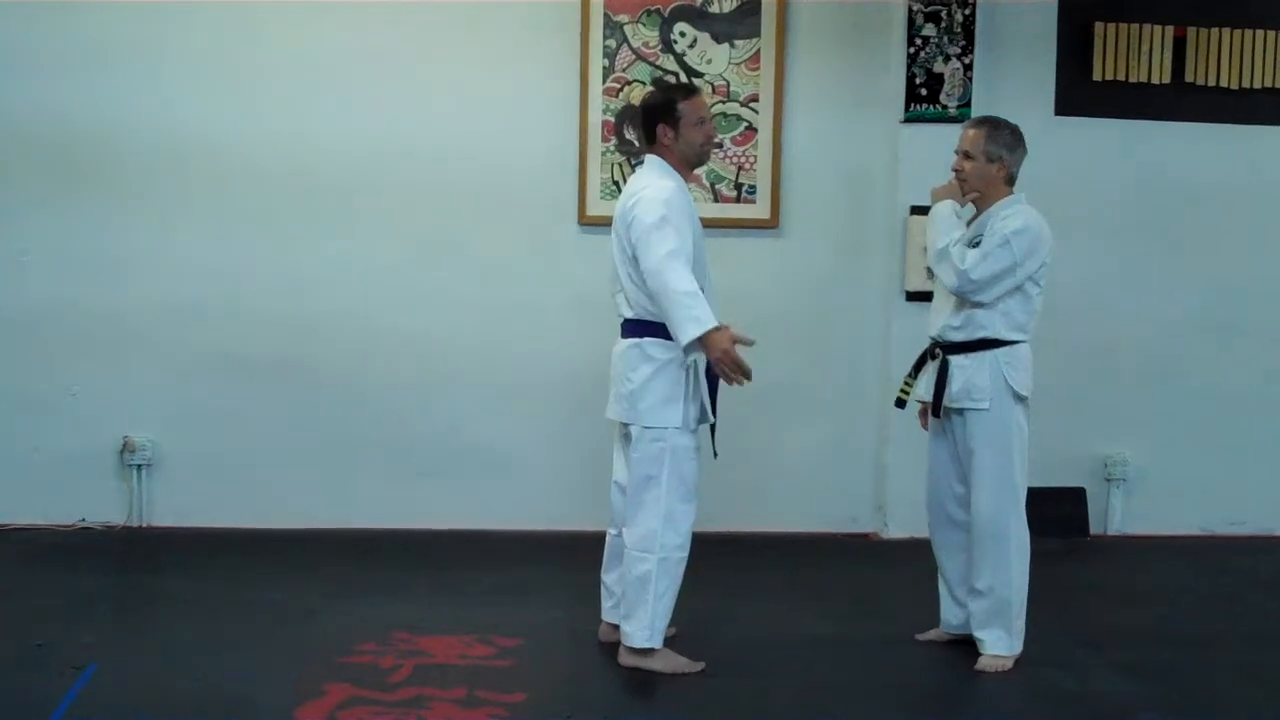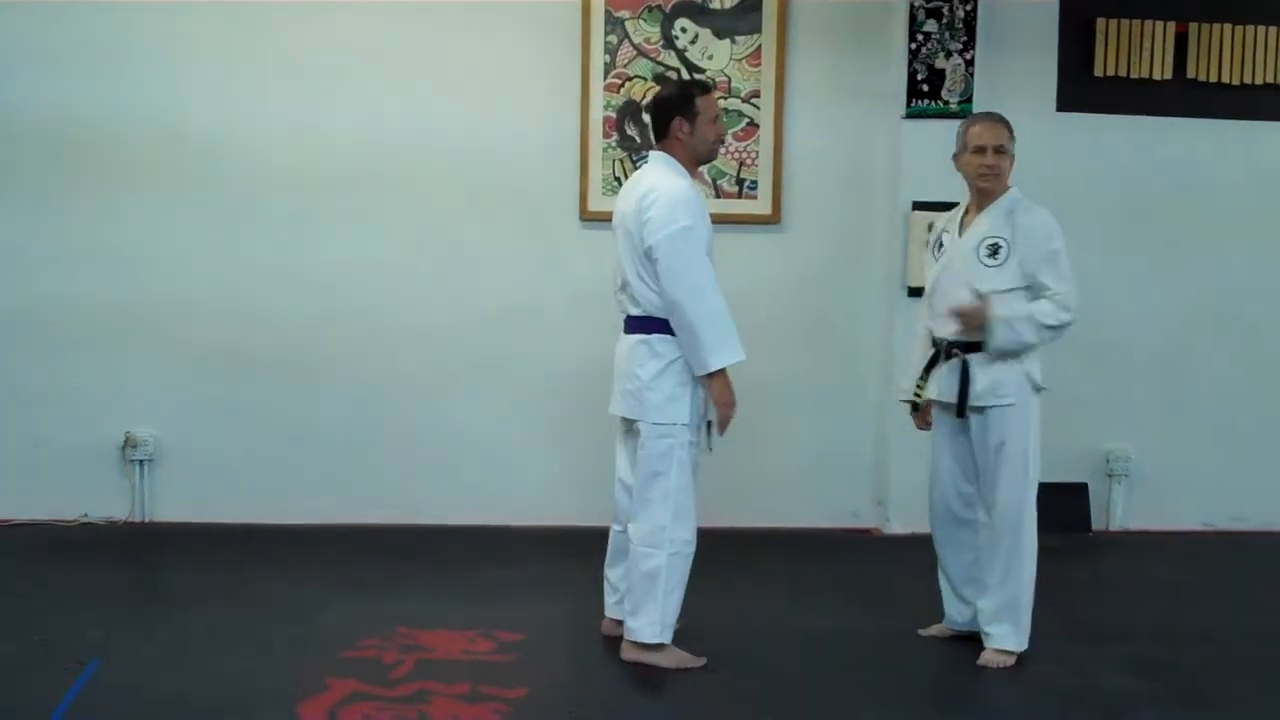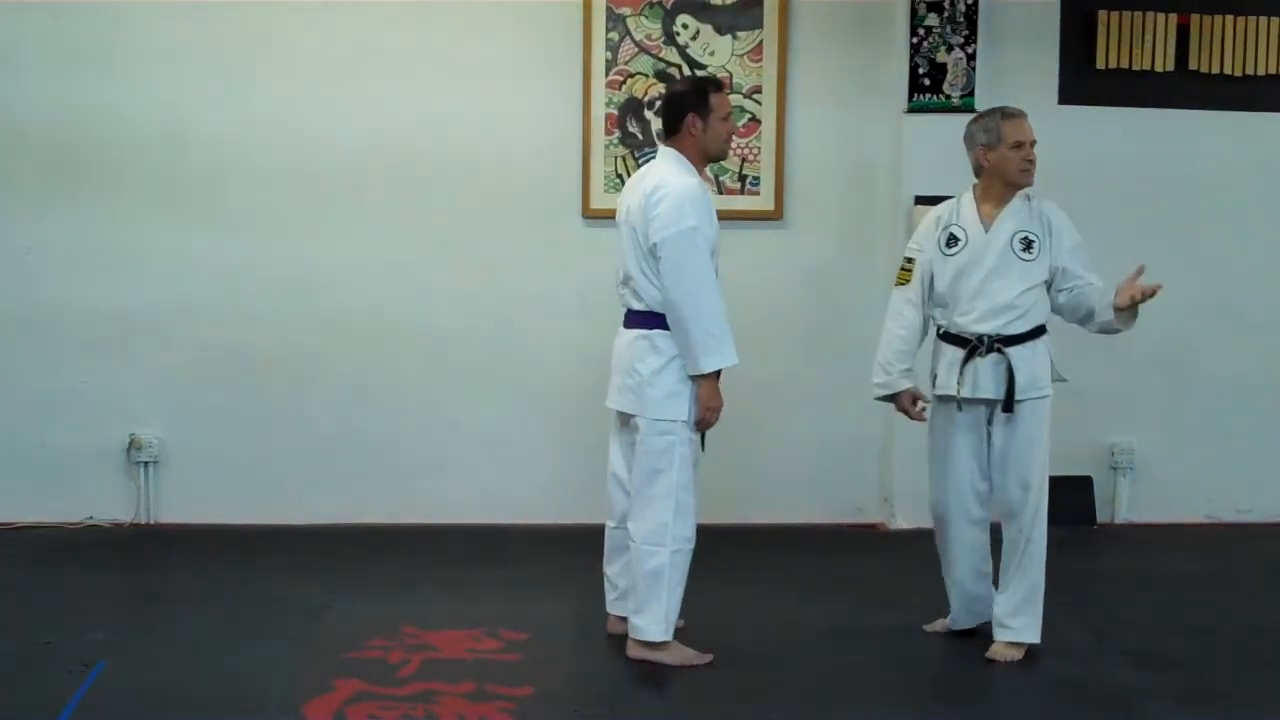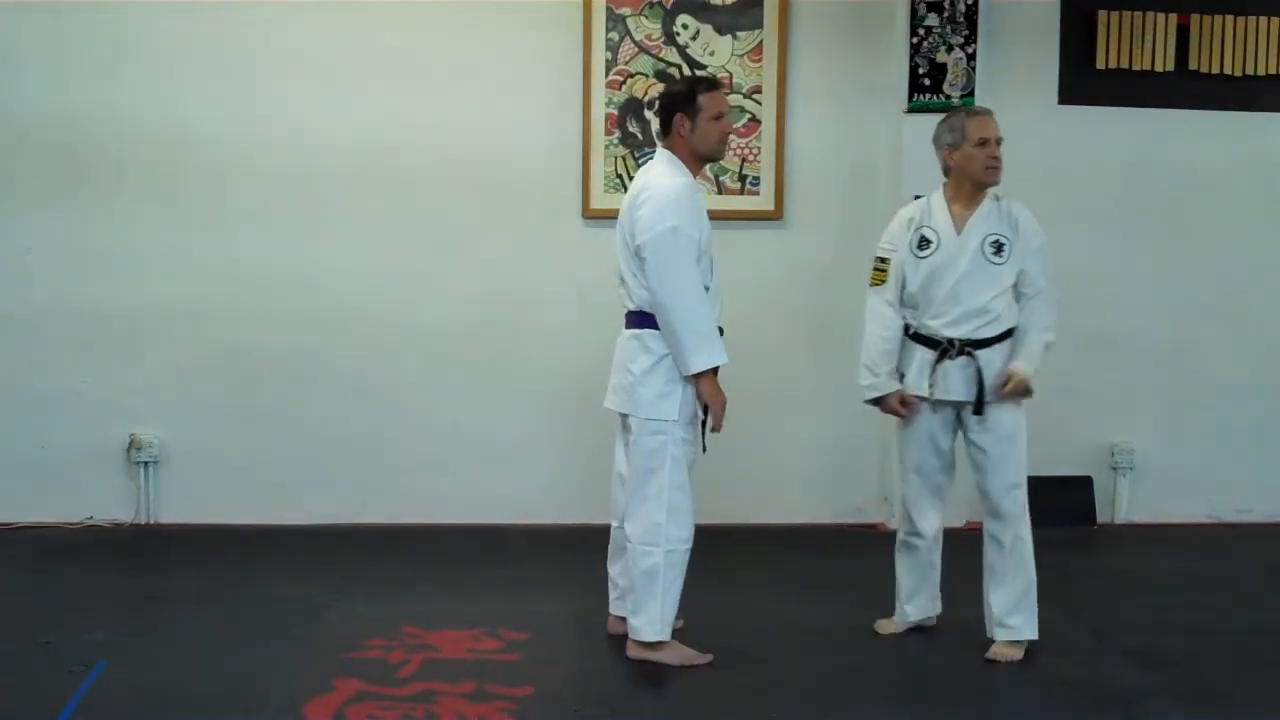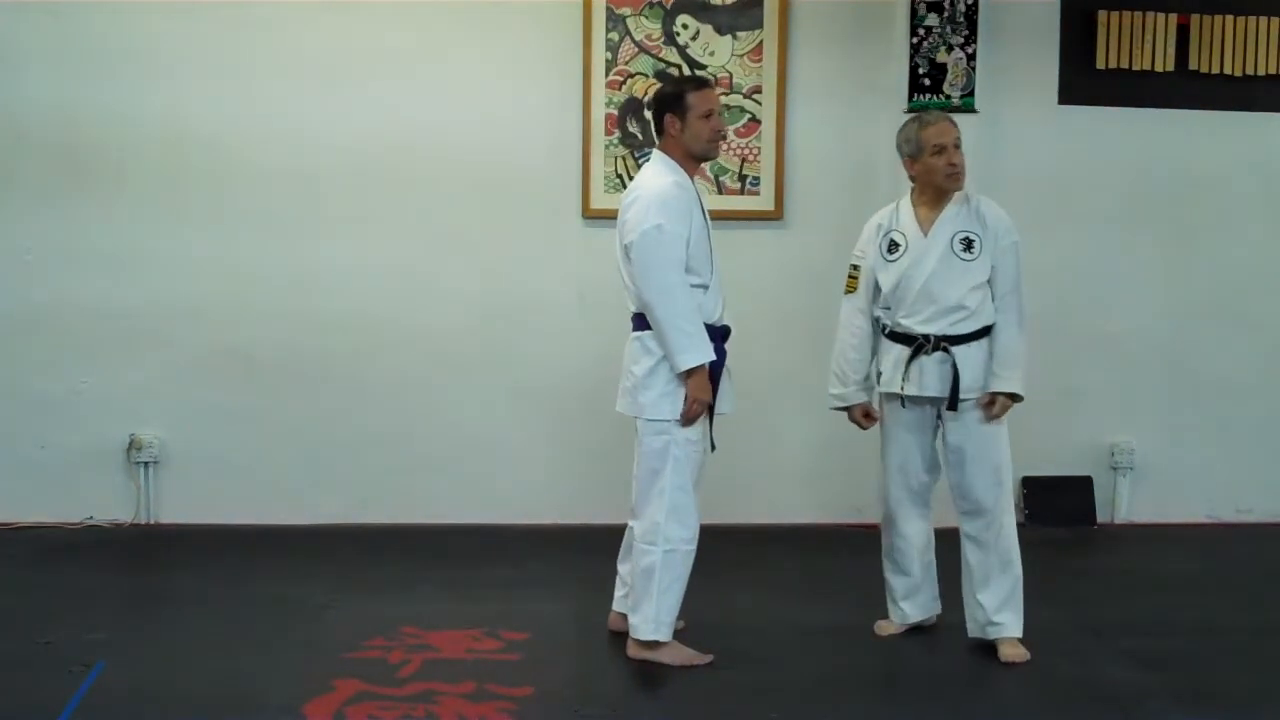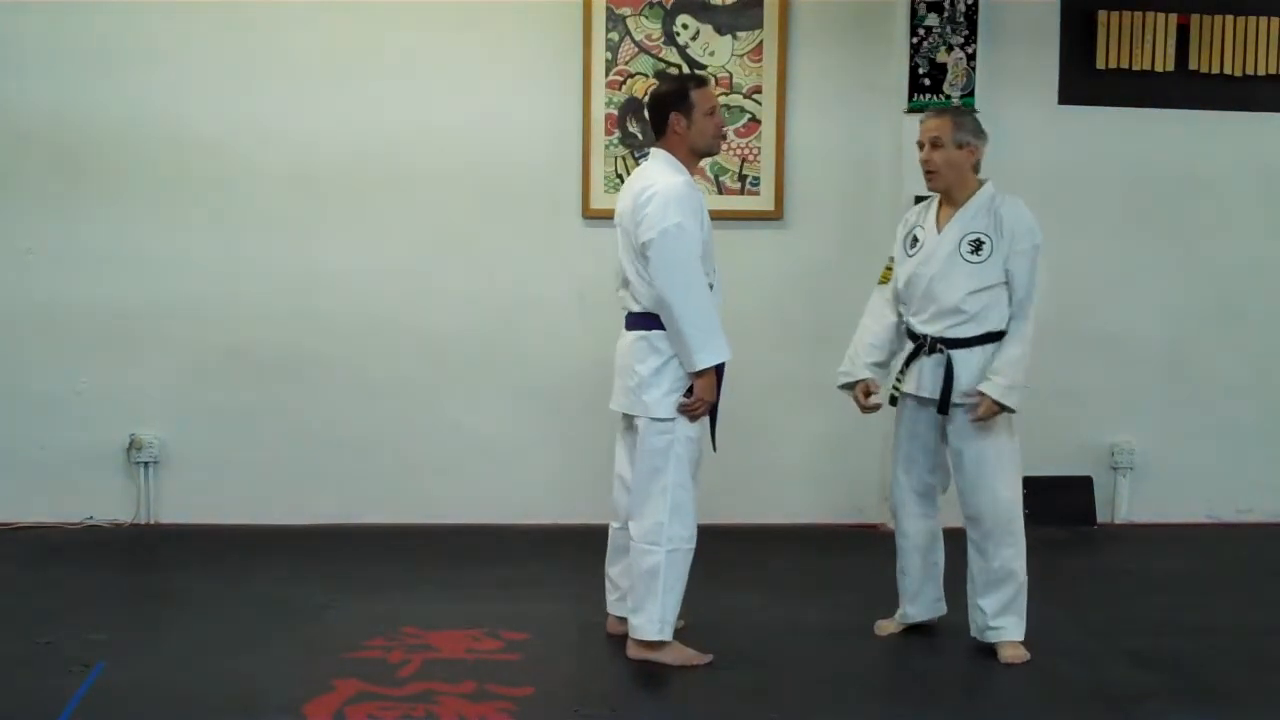
dt=0.5s
person 1, frame 1
left shoulder: (653, 189)
right shoulder: (660, 196)
right elbow: (669, 274)
left wrist: (701, 336)
right wrist: (710, 334)
left hip: (650, 360)
right hip: (661, 365)
left knee: (636, 501)
right knee: (662, 510)
left ankle: (621, 616)
right ankle: (642, 641)
person 1, frame 2
left shoulder: (644, 185)
right shoulder: (674, 195)
right elbow: (691, 294)
right wrist: (718, 374)
left hip: (646, 353)
right hip: (669, 361)
left knee: (638, 497)
right knee: (666, 508)
left ankle: (622, 610)
right ankle: (646, 636)
person 1, frame 3
left shoulder: (646, 180)
right shoulder: (683, 192)
right elbow: (691, 293)
right wrist: (707, 376)
left hip: (641, 348)
right hip: (667, 359)
left knee: (633, 495)
right knee: (665, 505)
left ankle: (625, 608)
right ankle: (650, 634)
person 1, frame 4
left shoulder: (660, 182)
right shoulder: (672, 192)
right elbow: (678, 294)
right wrist: (706, 374)
left hip: (651, 356)
right hip: (665, 362)
left knee: (638, 496)
right knee: (662, 505)
left ankle: (627, 609)
right ankle: (649, 634)
person 1, frame 5
left shoulder: (674, 187)
right shoulder: (660, 192)
right elbow: (664, 292)
right wrist: (695, 370)
left hip: (676, 360)
right hip: (671, 364)
left knee: (657, 496)
right knee: (669, 504)
left ankle: (630, 606)
right ankle: (649, 633)
person 1, frame 6
left shoulder: (649, 181)
right shoulder: (673, 191)
right elbow: (681, 290)
right wrist: (705, 368)
left hip: (648, 350)
right hip: (668, 357)
left knee: (637, 493)
right knee: (665, 503)
left ankle: (625, 609)
right ankle: (649, 634)
person 2, frame 1
left shoulder: (1022, 225)
right shoulder: (973, 222)
left elbow: (965, 280)
left wrist: (944, 212)
right wrist: (932, 383)
left hip: (991, 380)
right hip: (952, 378)
left knee: (994, 511)
right knee: (948, 507)
left ankle: (1000, 635)
right ankle: (961, 617)
person 2, frame 2
left shoulder: (1033, 223)
right shoulder: (947, 225)
left elbow: (1059, 307)
left wrist: (994, 323)
right wrist: (921, 386)
left hip: (1004, 381)
right hip: (950, 380)
left knee: (1007, 508)
right knee: (949, 505)
left ankle: (1005, 630)
right ankle: (964, 612)
person 2, frame 3
left shoulder: (1048, 220)
right shoulder: (940, 221)
left elbow: (1075, 293)
right elbow: (909, 304)
left wrist: (1117, 303)
right wrist: (896, 378)
left hip: (1022, 374)
right hip: (956, 373)
left knee: (1022, 503)
right knee: (956, 499)
left ankle: (1016, 625)
right ankle: (971, 607)
person 2, frame 4
left shoulder: (1018, 222)
right shoulder: (910, 221)
left elbow: (1037, 299)
right elbow: (884, 307)
left wrist: (1025, 363)
right wrist: (882, 381)
left hip: (992, 376)
right hip: (925, 374)
left knee: (1004, 501)
right knee: (920, 496)
left ankle: (1011, 625)
right ankle: (915, 604)
person 2, frame 5
left shoulder: (989, 220)
right shoulder: (881, 227)
left elbow: (1008, 308)
right elbow: (857, 315)
left wrist: (1006, 381)
right wrist: (851, 390)
left hip: (970, 374)
right hip: (903, 375)
left knee: (985, 500)
right knee: (904, 497)
left ankle: (1000, 623)
right ankle: (912, 606)
person 2, frame 6
left shoulder: (1011, 218)
right shoulder: (915, 222)
left elbow: (1026, 312)
right elbow: (886, 303)
left wrist: (1002, 386)
right wrist: (862, 369)
left hip: (978, 377)
right hip: (919, 374)
left knee: (991, 505)
right knee: (911, 497)
left ankle: (1001, 625)
right ankle: (918, 605)
